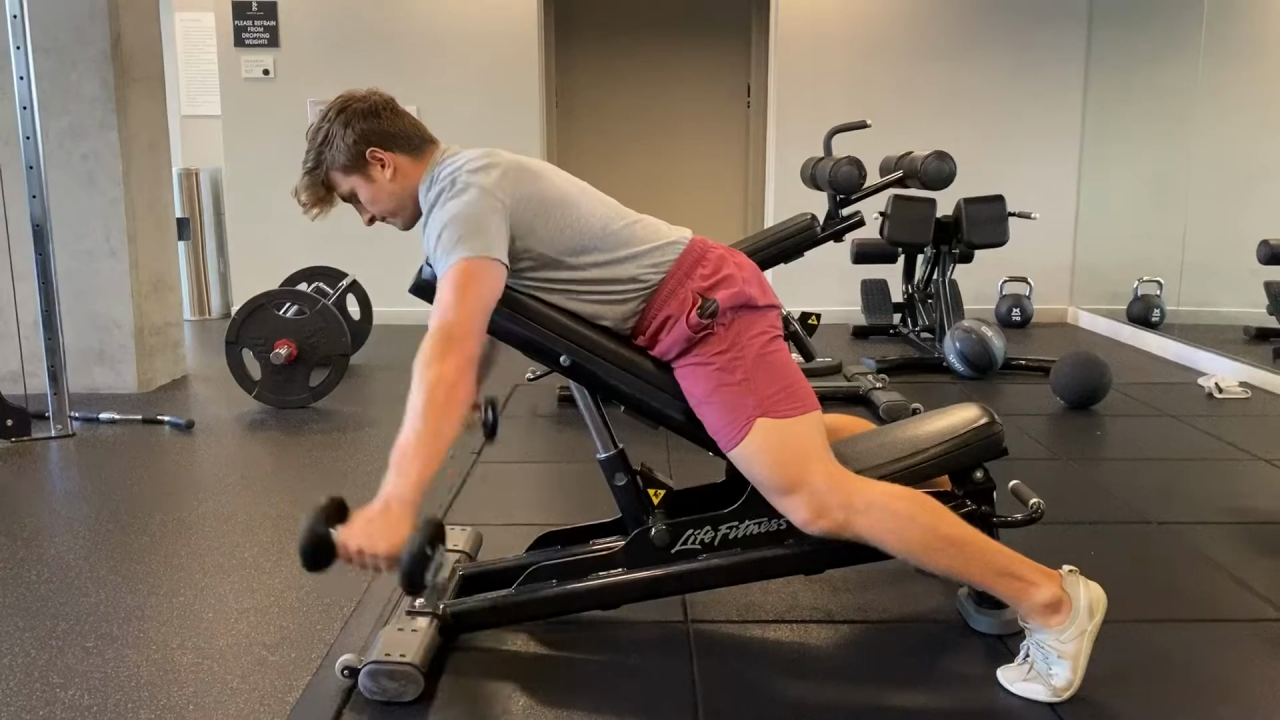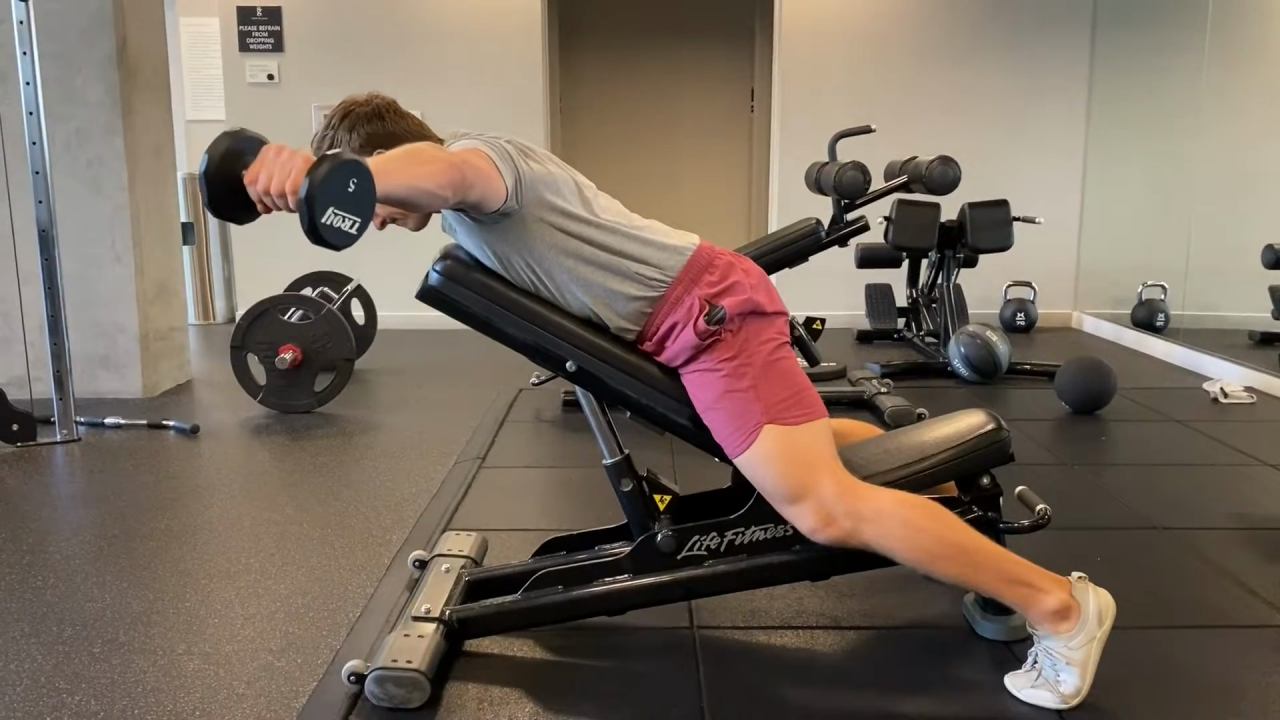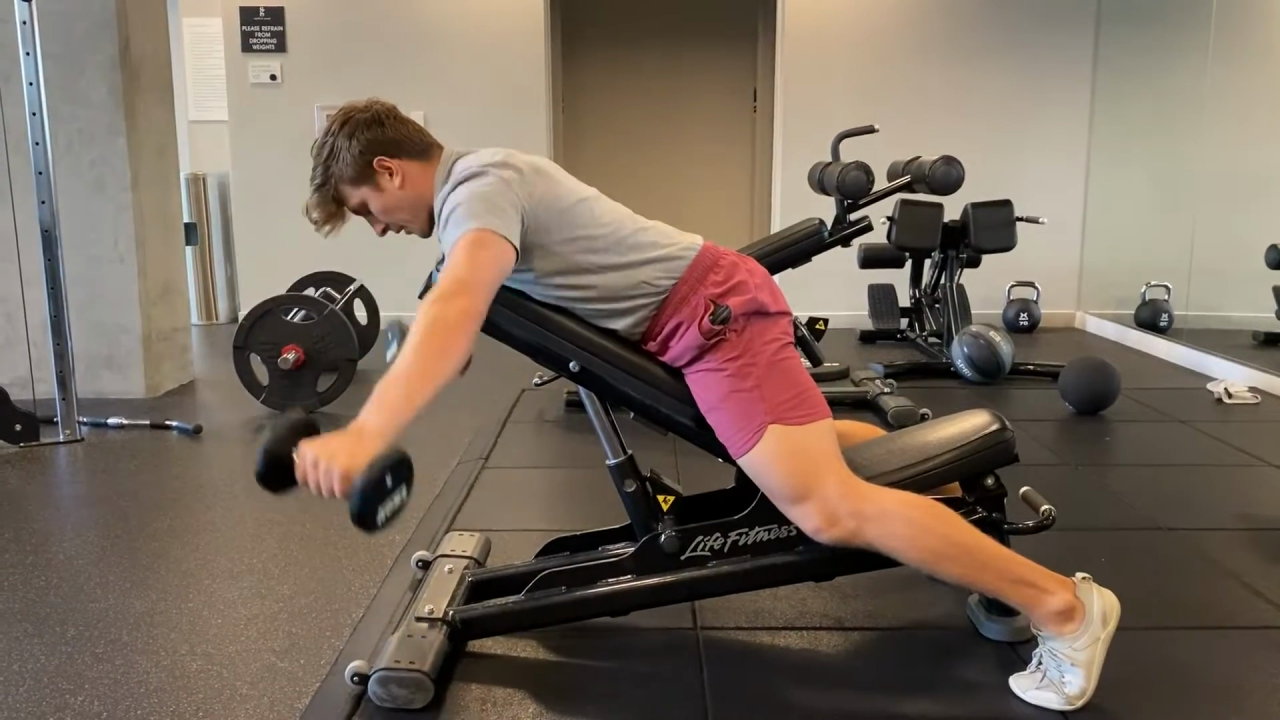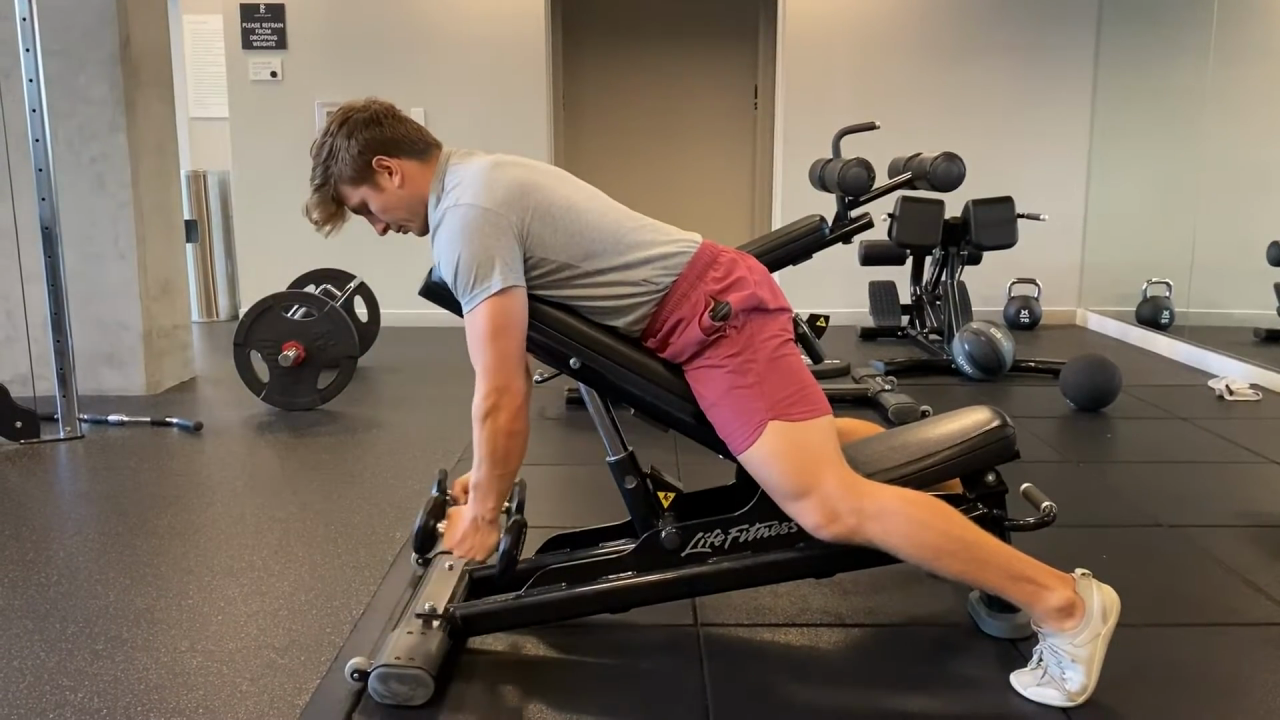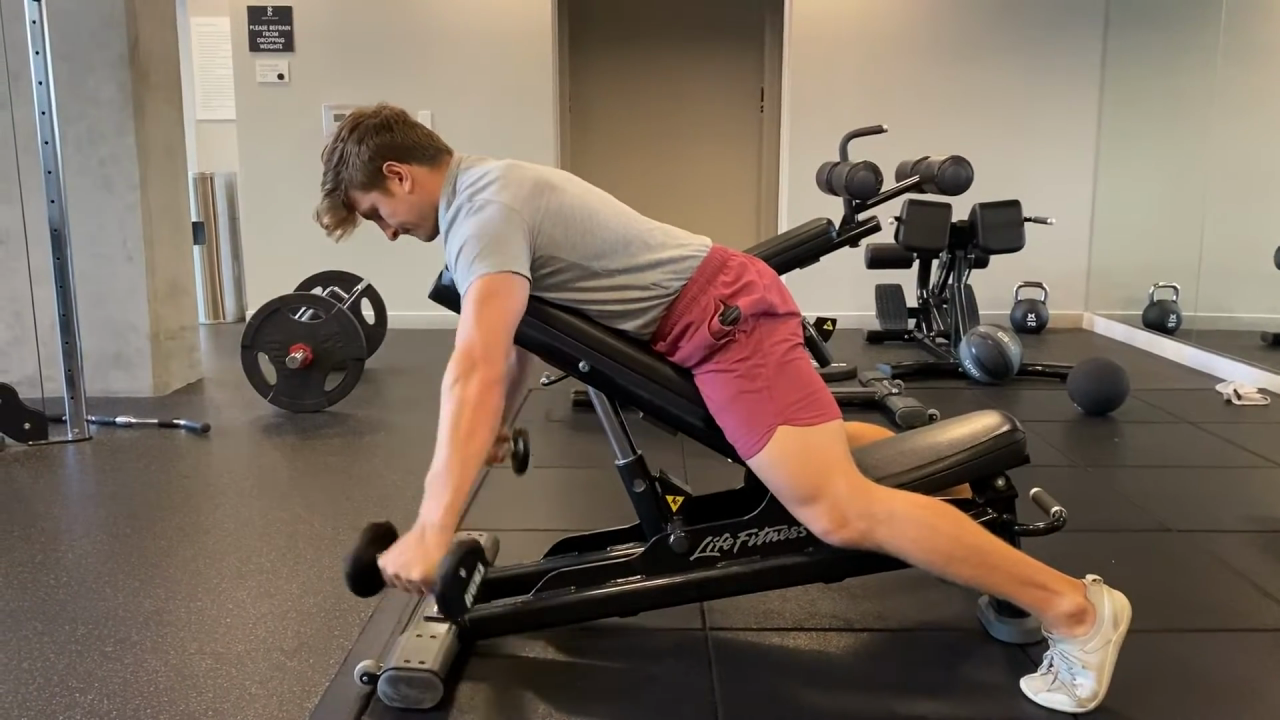
dt=1s
person 1, frame 1
left shoulder: (460, 197)
right shoulder: (471, 174)
left elbow: (450, 351)
right elbow: (479, 332)
left wrist: (394, 504)
right wrist: (467, 408)
left hip: (701, 308)
right hip: (697, 296)
left knee: (815, 501)
right knee: (799, 436)
left ankle: (1048, 598)
person 1, frame 2
left shoulder: (474, 153)
right shoulder: (471, 179)
left elbow: (435, 171)
left hip: (707, 311)
right hip: (696, 307)
left knee: (824, 509)
right knee: (808, 441)
left ankle: (1057, 603)
person 1, frame 3
left shoulder: (475, 191)
right shoulder: (478, 177)
left elbow: (455, 306)
right elbow: (469, 297)
left wrist: (362, 438)
right wrist: (436, 349)
left hip: (712, 312)
right hip: (706, 304)
left knee: (827, 508)
right knee: (813, 443)
left ankle: (1062, 604)
person 1, frame 4
left shoulder: (467, 218)
right shoulder: (480, 179)
left elbow: (502, 393)
right elbow: (515, 366)
left wrist: (485, 514)
right wrist: (487, 471)
left hip: (711, 312)
right hip: (710, 296)
left knee: (828, 506)
right knee: (811, 439)
left ankle: (1061, 601)
person 1, frame 5
left shoulder: (482, 213)
right shoulder: (490, 185)
left elbow: (473, 372)
right elbow: (512, 343)
left wrist: (431, 532)
right wrist: (501, 427)
left hip: (721, 315)
right hip: (717, 302)
left knee: (838, 511)
right knee: (817, 442)
left ankle: (1074, 608)
